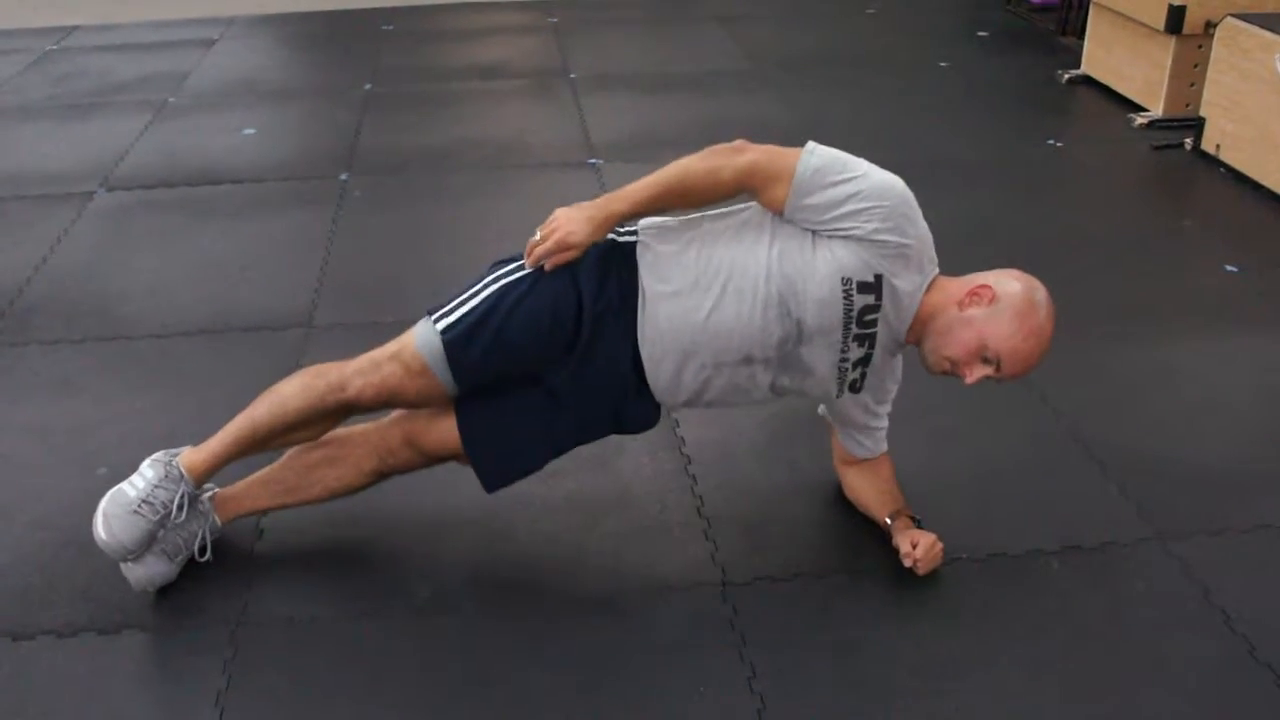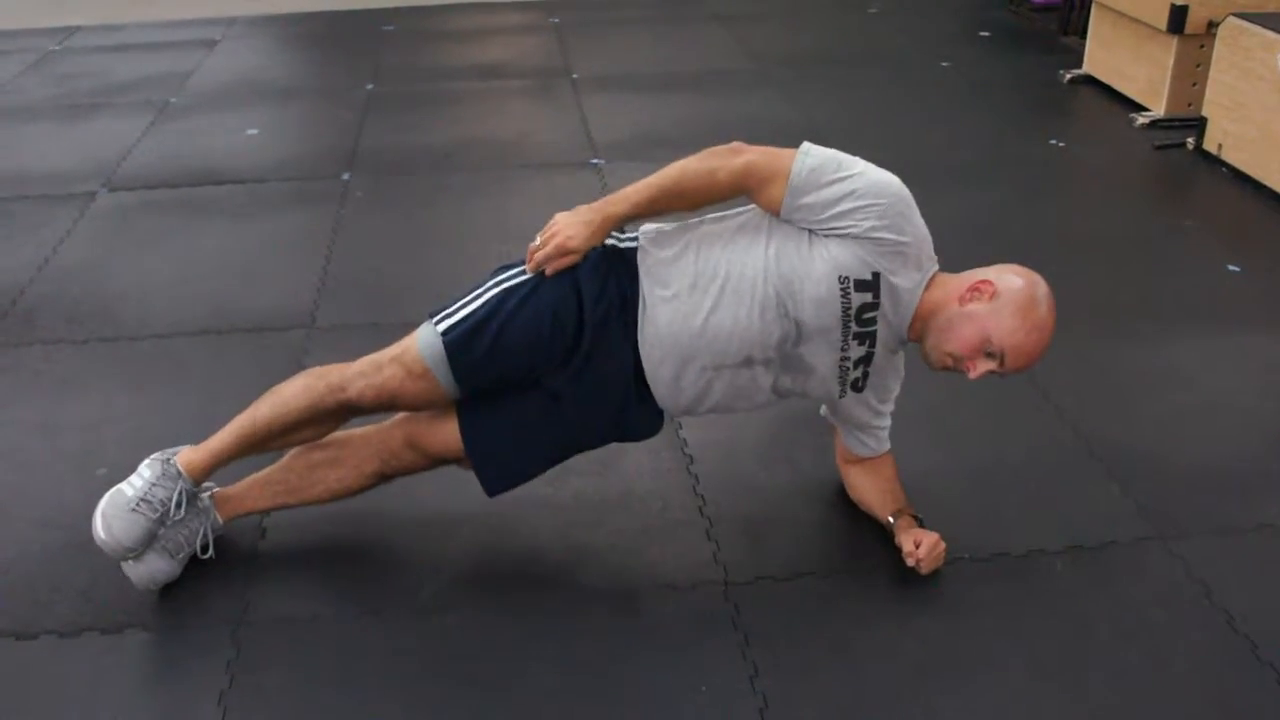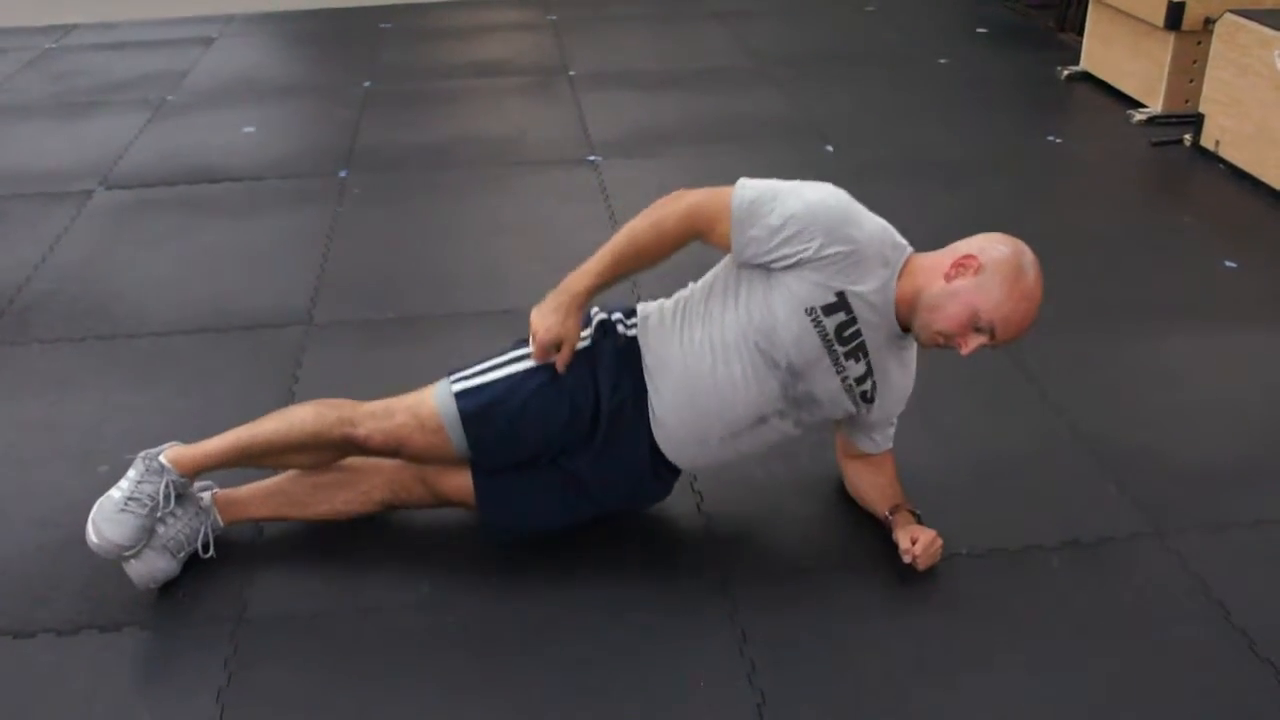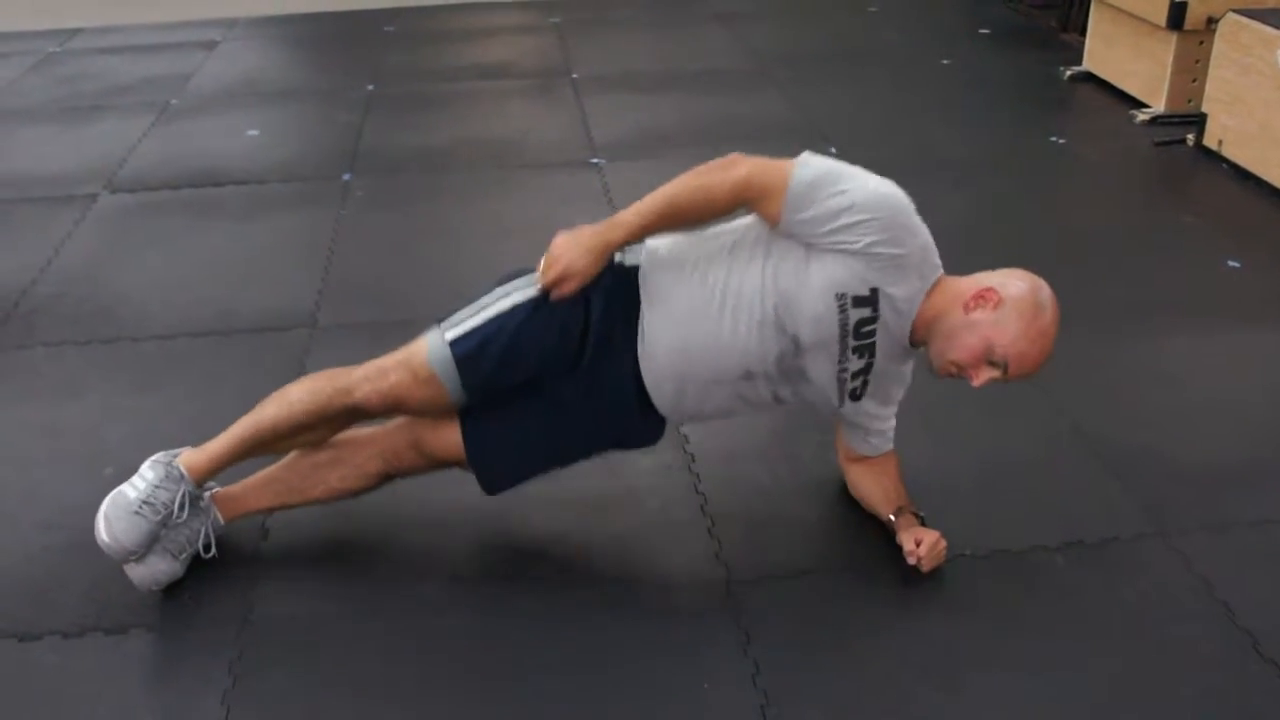
dt=0.4s
person 1, frame 1
left shoulder: (876, 369)
right shoulder: (889, 215)
left elbow: (858, 456)
right elbow: (746, 162)
left wrist: (902, 523)
right wrist: (602, 210)
left hip: (617, 387)
right hip: (603, 289)
left knee: (412, 442)
right knee: (376, 383)
left ankle: (208, 515)
right ankle: (185, 473)
person 1, frame 2
left shoulder: (879, 368)
right shoulder: (884, 213)
left elbow: (861, 455)
right elbow: (740, 163)
left wrist: (904, 523)
right wrist: (598, 213)
left hip: (625, 396)
right hip: (604, 299)
left knee: (414, 445)
right knee: (379, 385)
left ankle: (208, 515)
right ankle: (186, 471)
person 1, frame 3
left shoulder: (893, 375)
right shoulder: (836, 229)
left elbow: (861, 456)
right elbow: (686, 209)
left wrist: (903, 521)
right wrist: (569, 295)
left hip: (636, 465)
right hip: (614, 376)
left knee: (414, 484)
right knee: (387, 430)
left ankle: (206, 513)
right ankle: (177, 467)
person 1, frame 4
left shoulder: (887, 371)
right shoulder: (887, 226)
left elbow: (864, 453)
right elbow: (741, 177)
left wrist: (905, 521)
right wrist: (608, 233)
left hip: (626, 403)
right hip: (604, 308)
left knee: (416, 446)
right knee: (384, 389)
left ankle: (214, 513)
right ankle: (188, 472)
